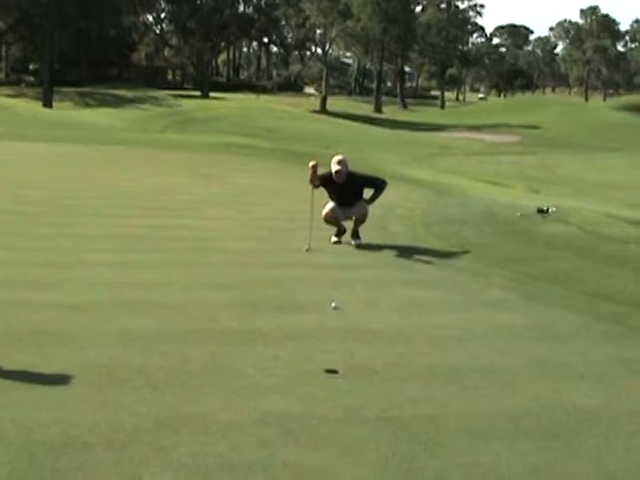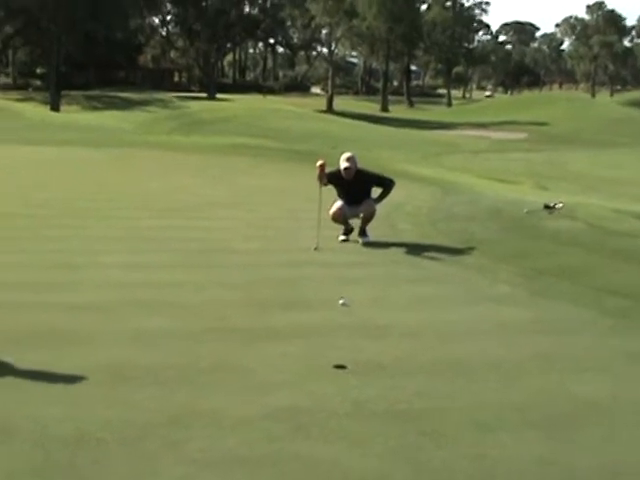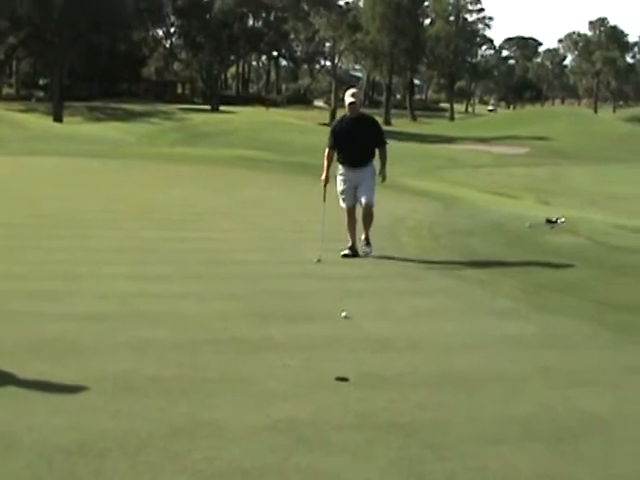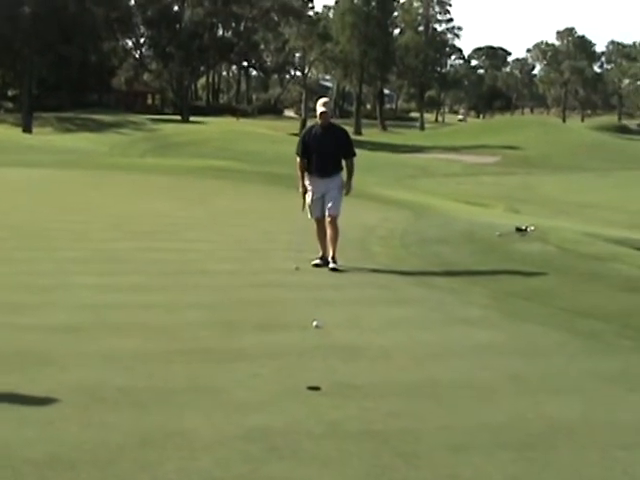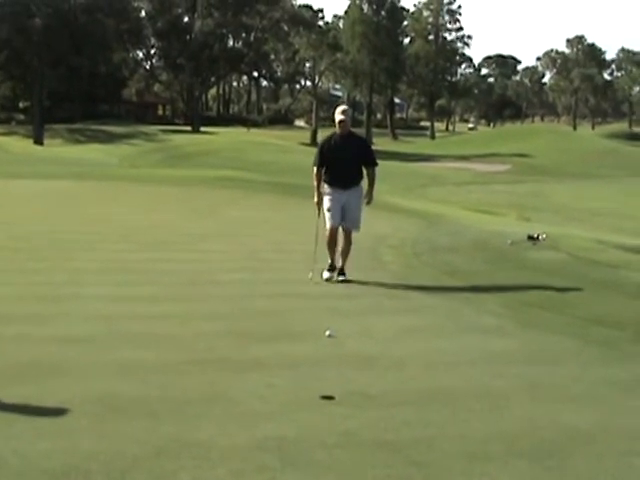
dt=1s
person 1, frame 1
left shoulder: (357, 178)
right shoulder: (328, 177)
left elbow: (382, 183)
right elbow: (314, 183)
left wrist: (370, 201)
right wrist: (313, 171)
left hip: (355, 206)
right hip: (337, 207)
left knee: (362, 211)
right knee: (326, 215)
left ankle: (355, 231)
right ankle: (340, 229)
person 1, frame 2
left shoulder: (365, 176)
right shoulder: (336, 175)
left elbow: (390, 183)
right elbow: (322, 181)
left wrist: (378, 199)
right wrist: (321, 170)
left hip: (363, 204)
right hip: (346, 204)
left knee: (370, 209)
right knee: (334, 213)
left ankle: (362, 229)
right ankle: (347, 227)
person 1, frame 3
left shoulder: (371, 123)
right shoulder: (339, 125)
left elbow: (381, 146)
right elbow: (330, 150)
left wrist: (383, 168)
right wrist: (326, 172)
left hip: (366, 170)
right hip: (345, 171)
left knee: (368, 206)
right knee: (349, 209)
left ankle: (366, 238)
right ankle: (352, 246)
person 1, frame 4
left shoulder: (341, 133)
right shoulder: (308, 133)
left elbow: (349, 159)
right elbow: (301, 159)
left wrist: (349, 180)
right wrist: (301, 183)
left hip: (334, 180)
right hip: (313, 181)
left knee: (331, 218)
right knee: (319, 220)
left ankle: (333, 257)
right ankle: (323, 255)
person 1, frame 5
left shoulder: (361, 142)
right shoulder: (326, 142)
left elbow: (370, 167)
right elbow: (318, 168)
left wrist: (370, 189)
right wrist: (317, 192)
left hip: (354, 192)
right hip: (331, 191)
left knee: (347, 232)
right knee: (332, 229)
left ankle: (342, 269)
right ankle: (331, 264)
